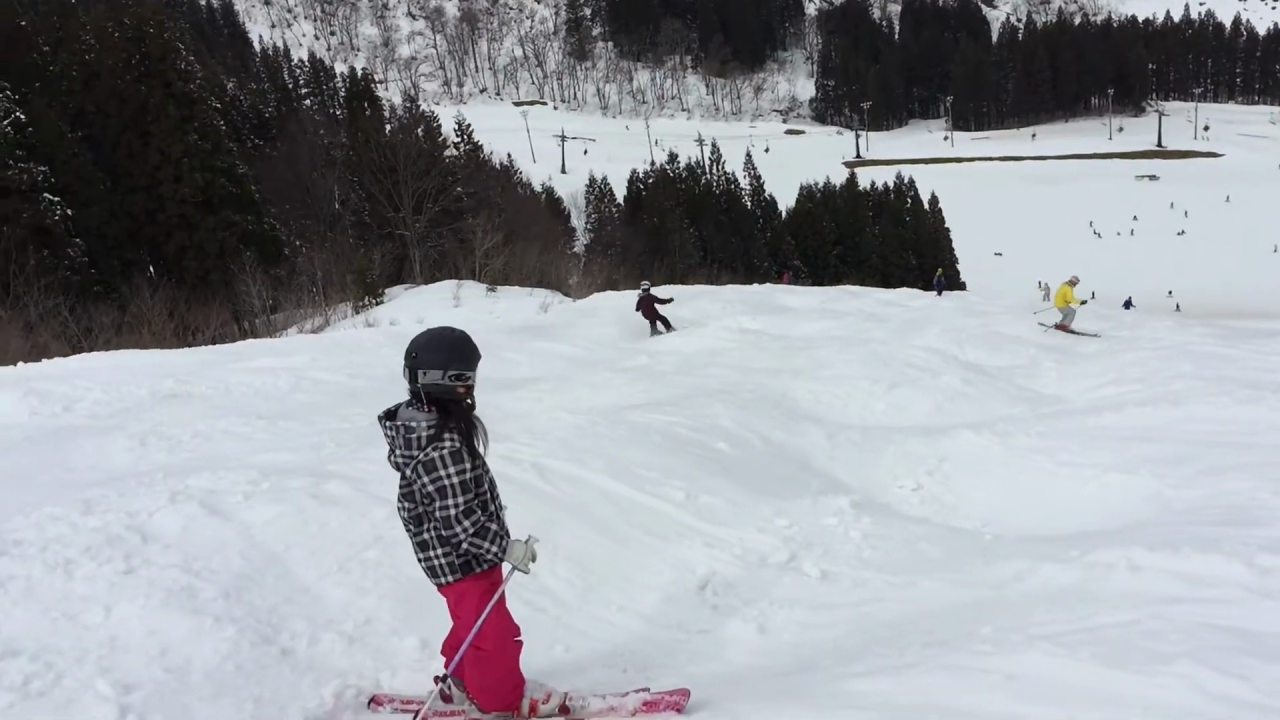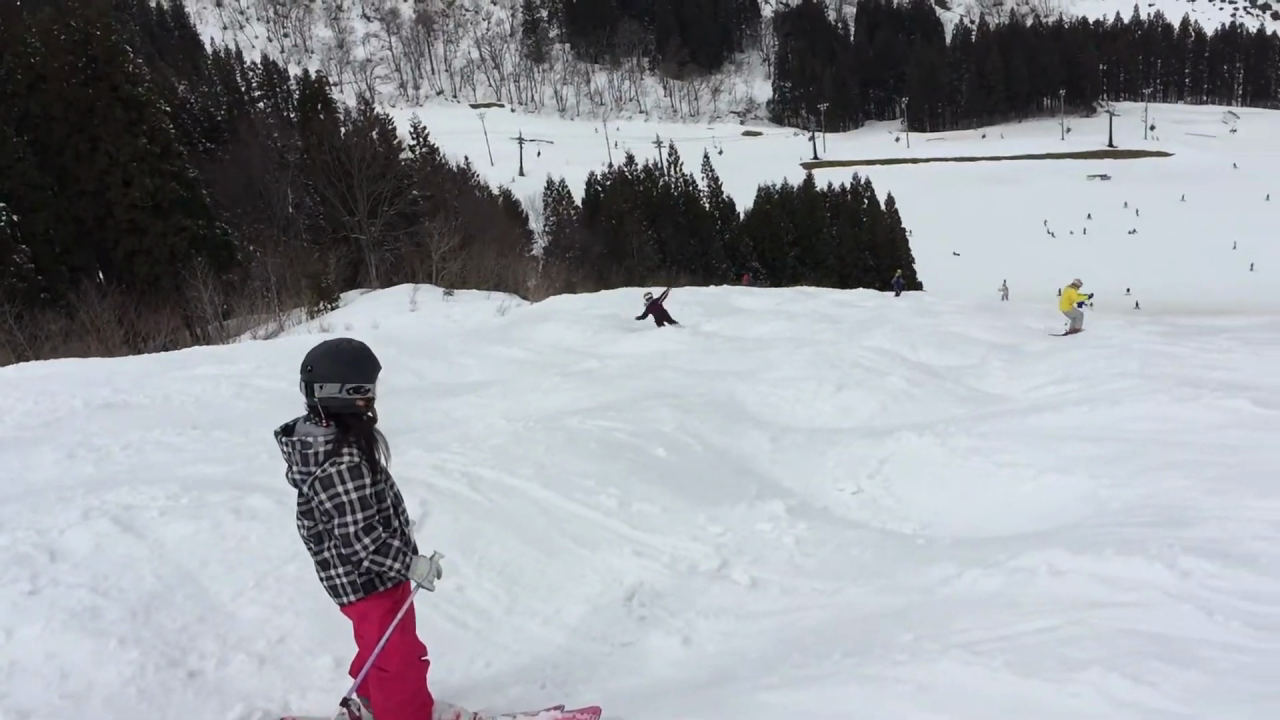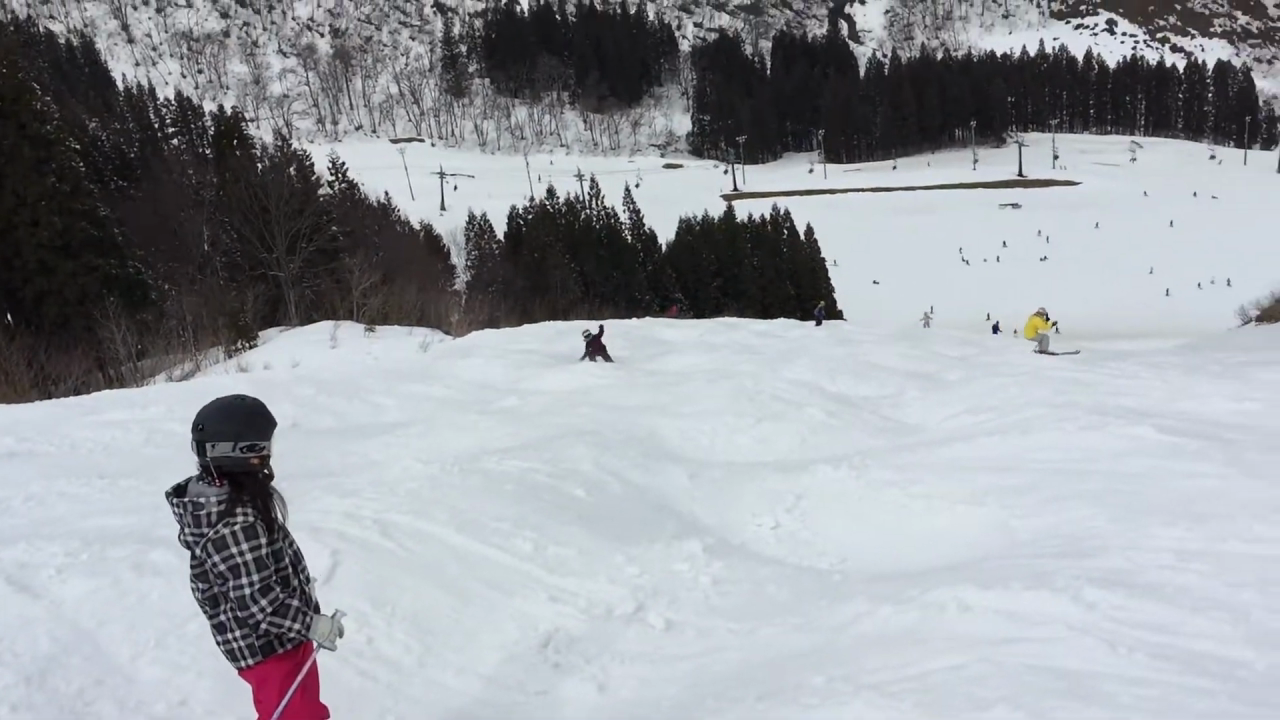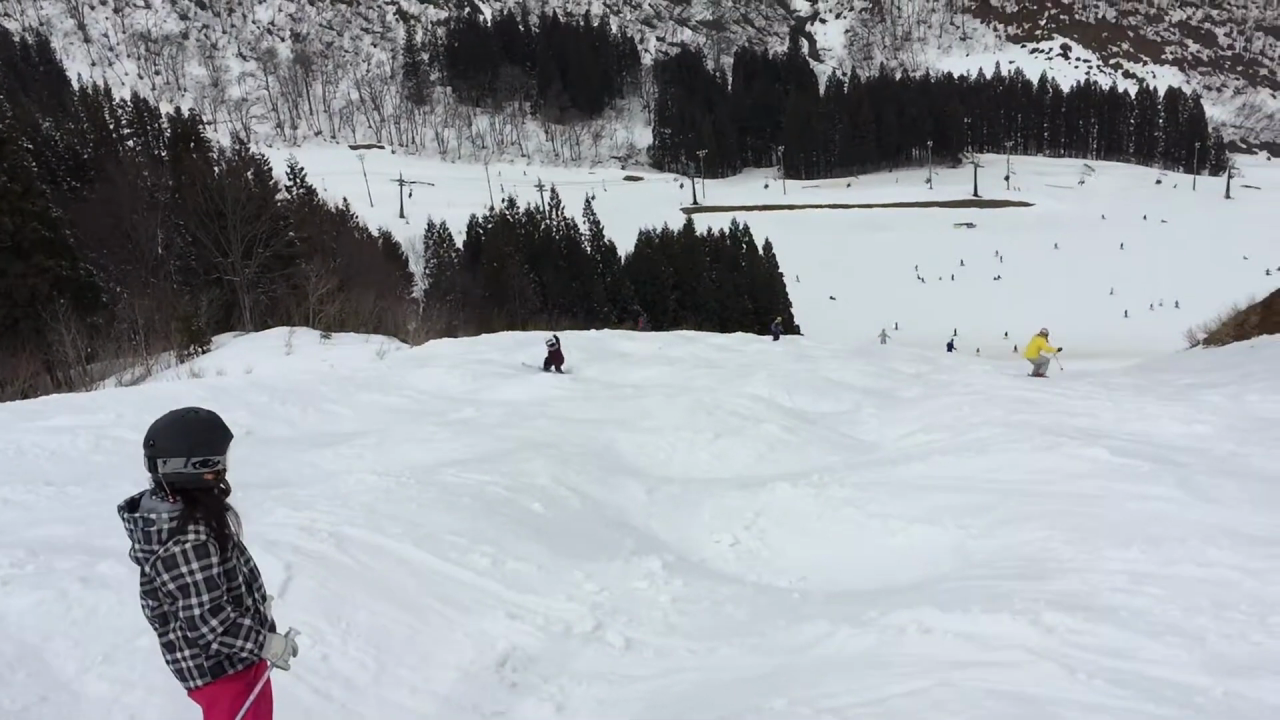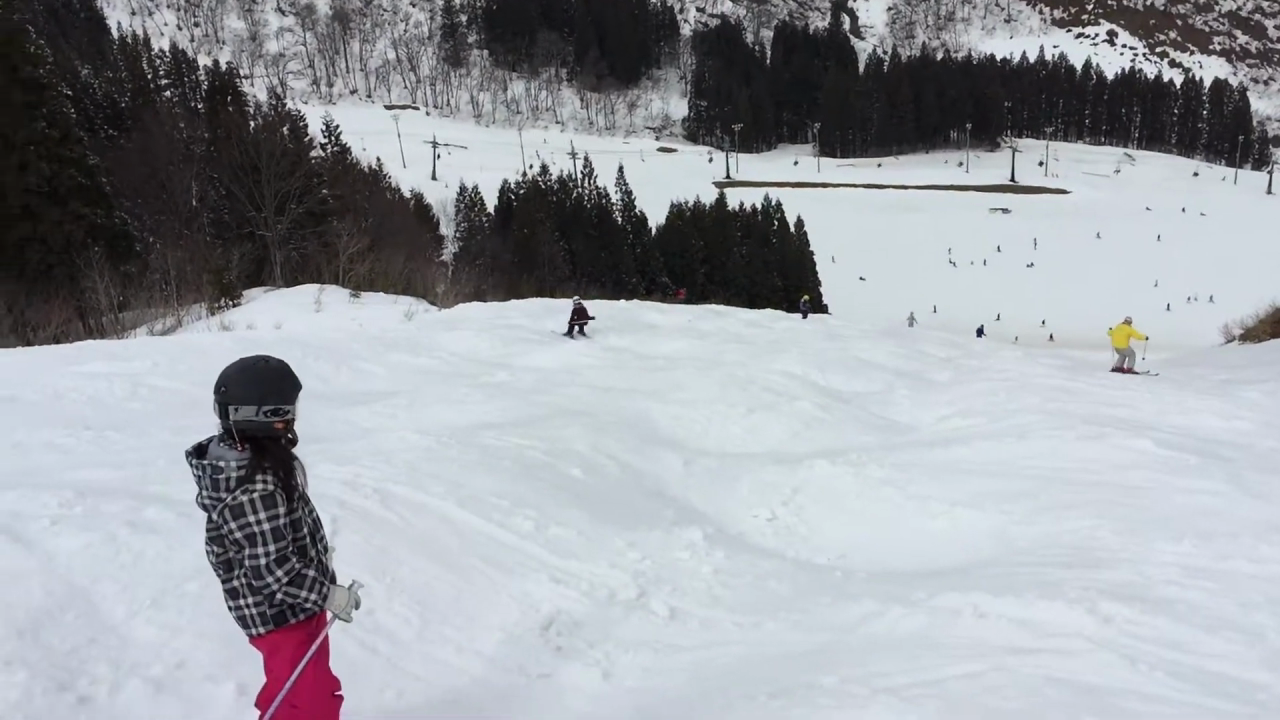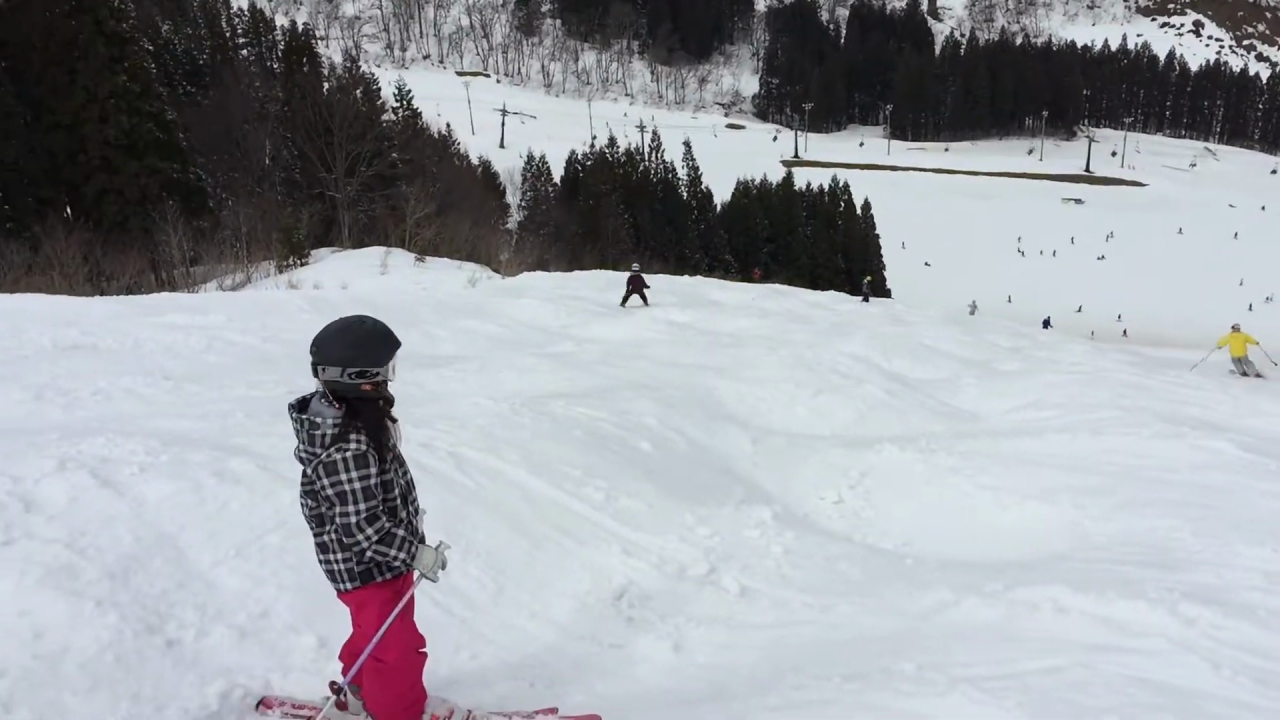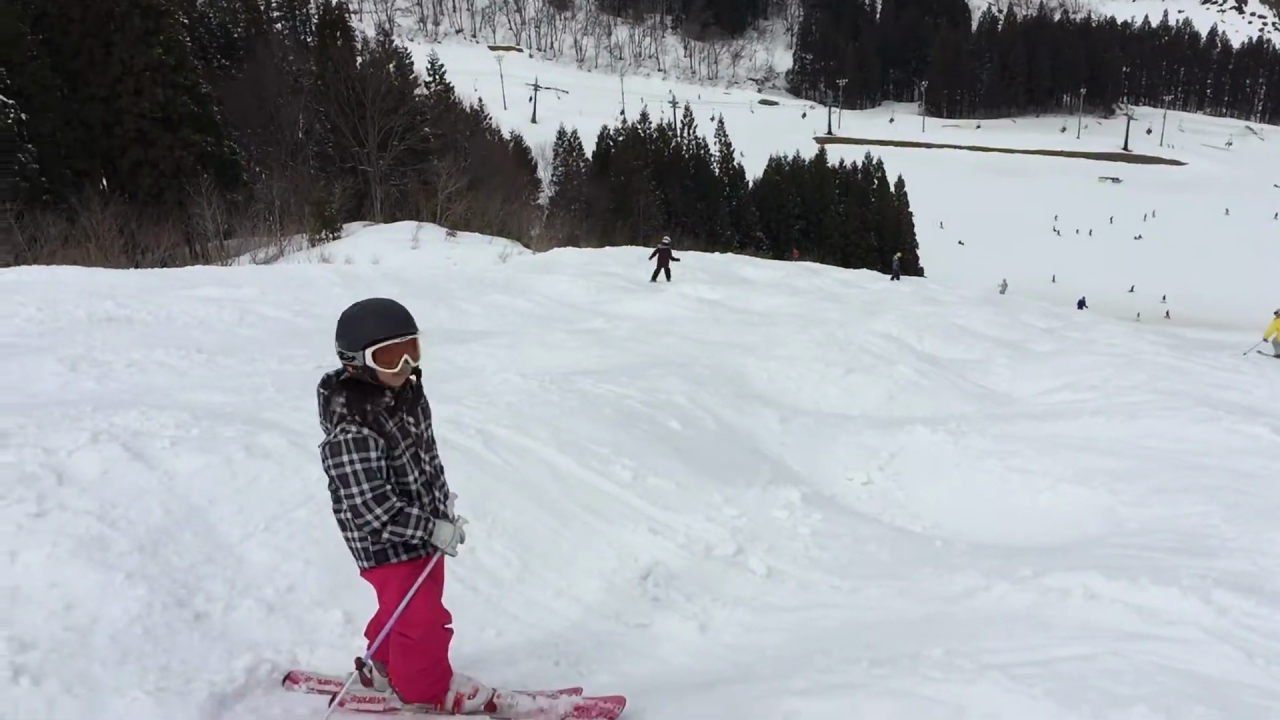
dt=0.4s
person 1, frame 1
left shoulder: (420, 424)
right shoulder: (444, 449)
right elbow: (460, 521)
right wrist: (506, 548)
left hip: (453, 556)
right hip: (464, 561)
left knee: (473, 624)
right knee: (492, 632)
left ankle: (463, 683)
person 1, frame 2
left shoulder: (322, 438)
right shoulder: (342, 463)
right elbow: (360, 538)
right wrist: (411, 564)
left hip: (363, 574)
right hip: (369, 579)
left knee: (380, 646)
right knee: (397, 654)
person 1, frame 3
left shoulder: (219, 496)
right shoulder: (236, 524)
right elbow: (257, 603)
right wrist: (312, 625)
left hip: (270, 639)
right hip: (270, 644)
person 1, frame 4
left shoulder: (175, 510)
right shoulder: (188, 542)
right elbow: (207, 620)
right wrist: (266, 643)
left hip: (233, 652)
right hip: (220, 665)
person 1, frame 5
left shoulder: (244, 456)
right shoulder: (255, 490)
right elbow: (272, 571)
left wrist: (318, 565)
right wrist: (329, 594)
left hip: (289, 603)
right hip: (280, 611)
left knee: (290, 685)
person 1, frame 6
left shoulder: (349, 414)
right shoulder: (348, 448)
right elbow: (361, 527)
left wrist: (407, 537)
right wrist: (416, 553)
left hip: (381, 556)
right hip: (367, 564)
left knee: (375, 632)
right knee: (394, 643)
person 1, frame 7
left shoulder: (405, 394)
right shoulder: (353, 428)
right elbow: (371, 507)
left wrist: (440, 504)
right wrist: (433, 528)
left hip: (421, 529)
right hip: (390, 545)
left knee: (403, 610)
right knee: (420, 619)
left ankle: (386, 668)
right ankle: (428, 689)
